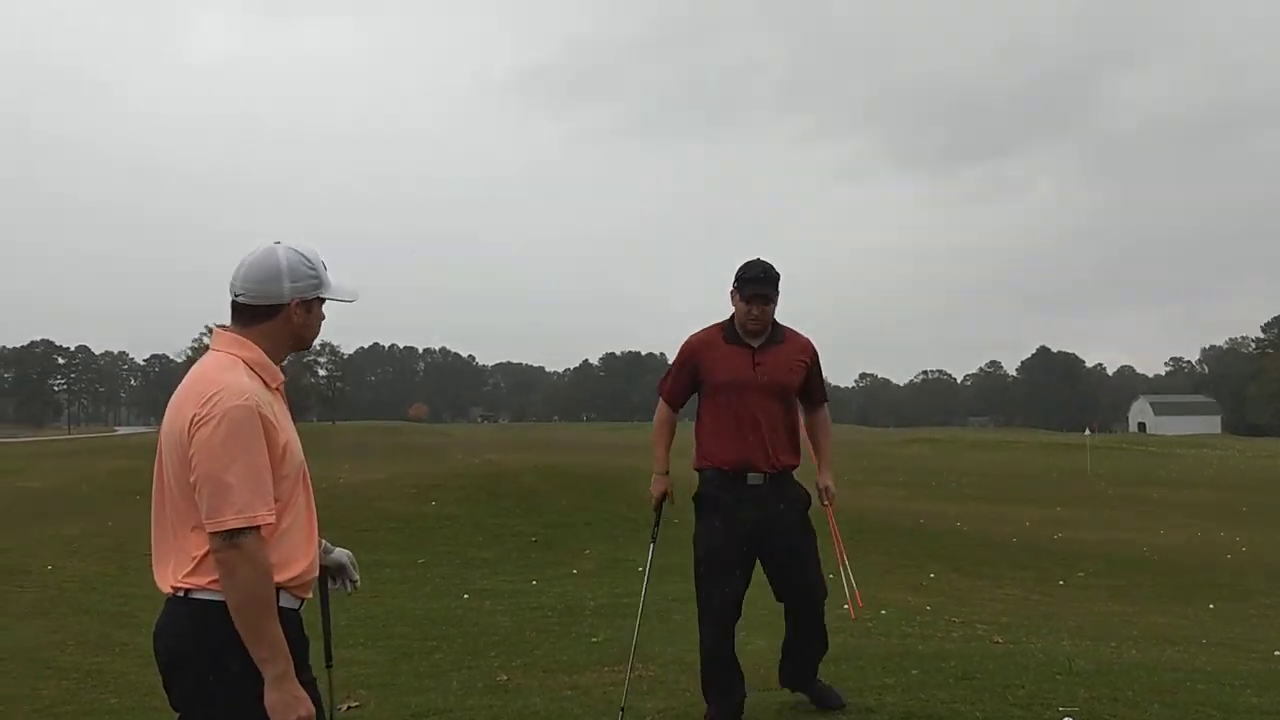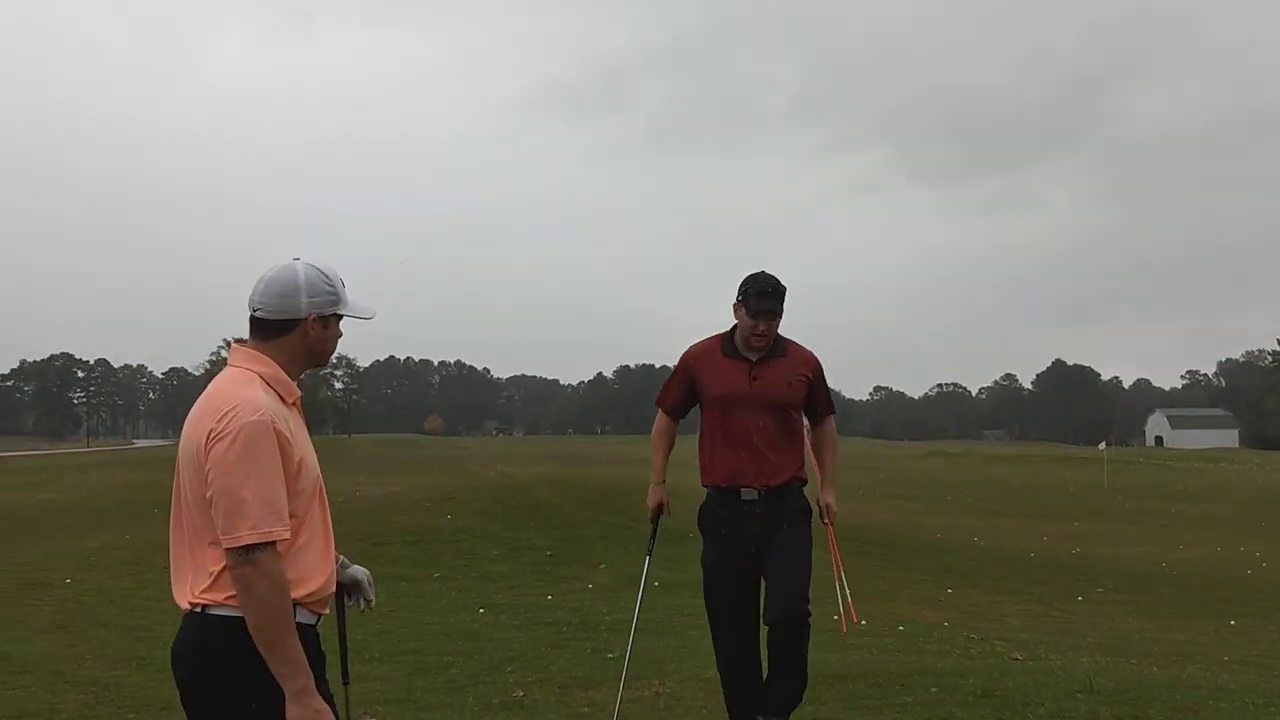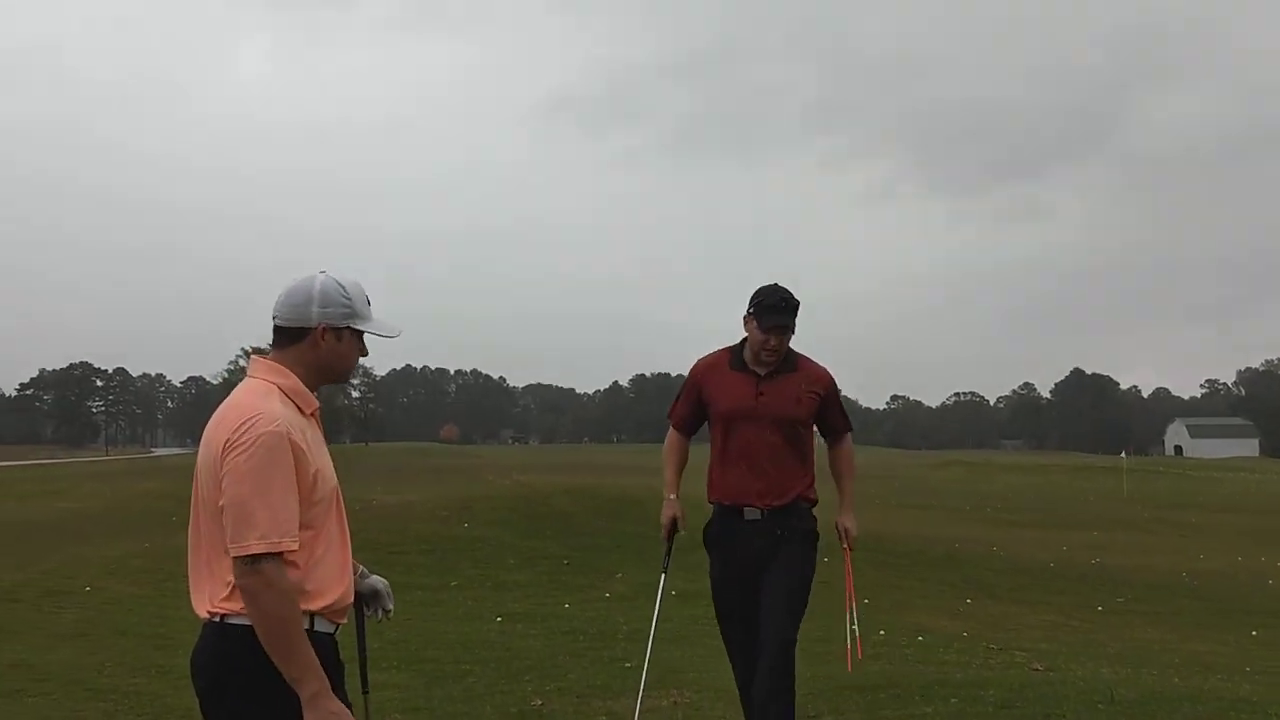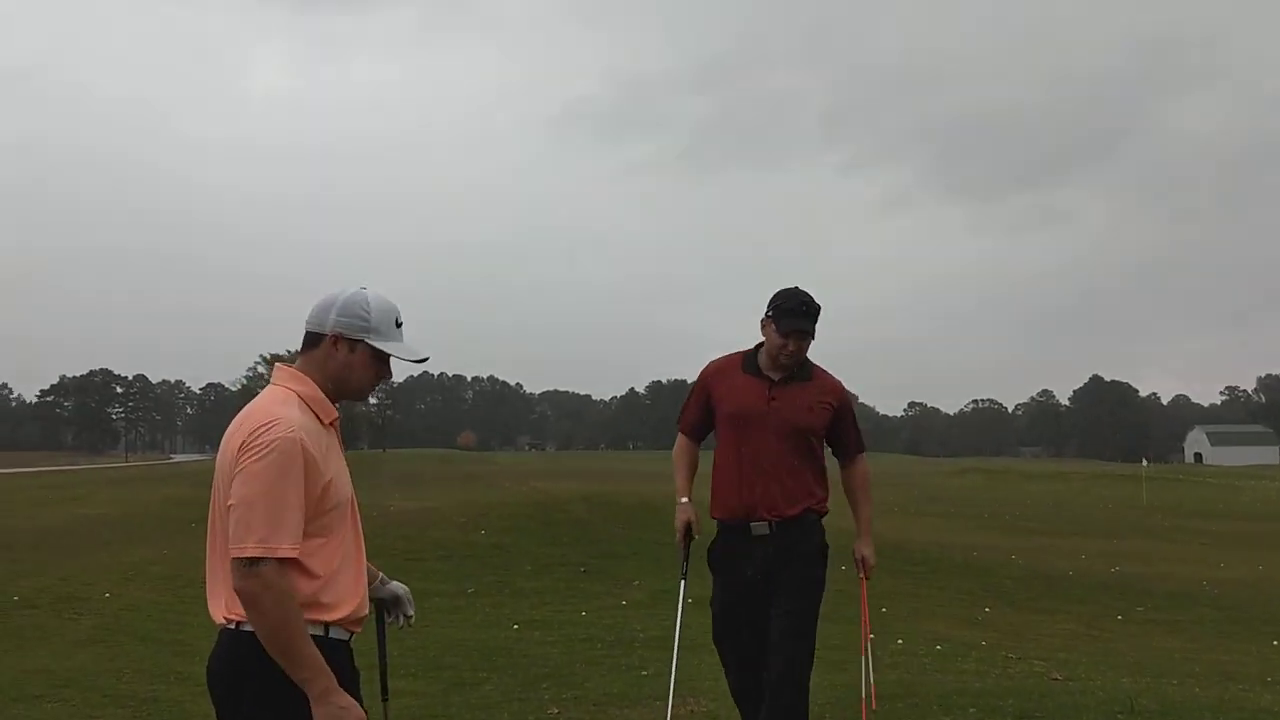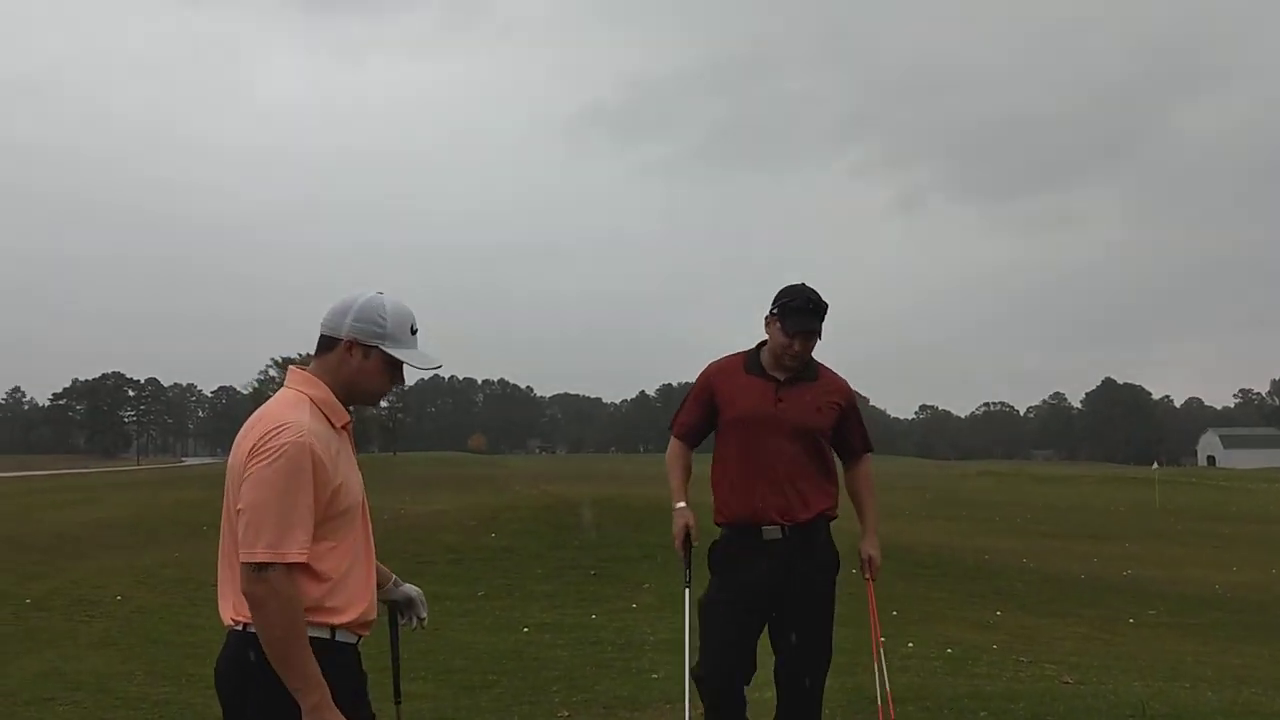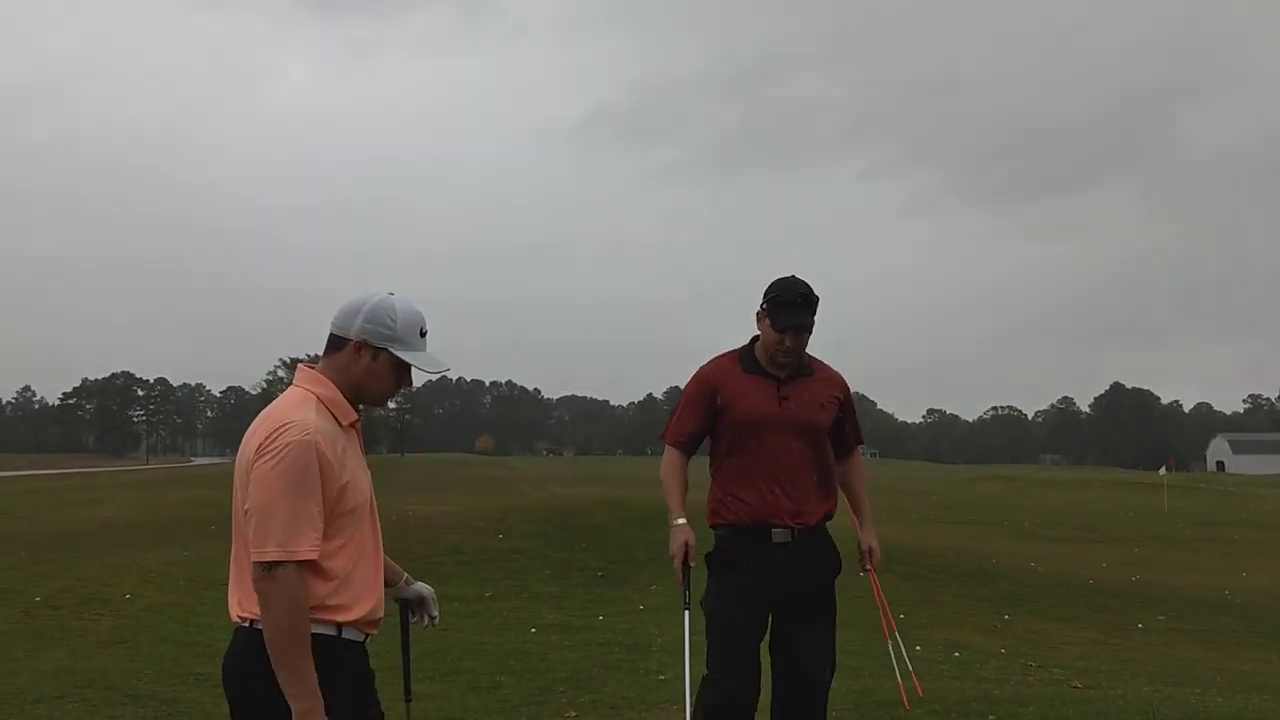
dt=0.2s
person 1, frame 1
left shoulder: (244, 383)
right shoulder: (234, 398)
right elbow: (235, 546)
left wrist: (317, 549)
right wrist: (279, 677)
left hip: (251, 624)
right hip: (229, 634)
person 1, frame 2
left shoulder: (263, 399)
right shoulder: (250, 413)
right elbow: (250, 562)
left wrist: (336, 565)
left hip: (271, 638)
right hip: (246, 649)
person 1, frame 3
left shoulder: (285, 410)
right shoulder: (265, 423)
right elbow: (257, 572)
left wrist: (353, 574)
left hip: (289, 648)
right hip: (265, 660)
person 1, frame 4
left shoulder: (309, 419)
right shoulder: (282, 429)
right elbow: (255, 576)
left wrist: (374, 580)
left hip: (306, 653)
right hip: (278, 668)
person 1, frame 5
left shoulder: (324, 424)
right shoulder: (292, 433)
right elbow: (265, 579)
left wrist: (387, 583)
left hip: (318, 657)
right hip: (284, 668)
person 1, frame 6
left shoulder: (335, 423)
right shoulder: (299, 432)
right elbow: (276, 577)
left wrist: (398, 581)
left hip: (331, 655)
right hip: (293, 666)
person 2, frame 1
left shoulder: (801, 349)
right shoulder: (701, 347)
left elbow: (815, 409)
right elbow: (667, 407)
left wrist: (824, 470)
right wrist: (660, 472)
left hip: (780, 491)
right hip: (721, 493)
left knee: (807, 592)
right knee: (718, 608)
left ankle: (804, 675)
person 2, frame 2
left shoulder: (804, 363)
right shoulder: (699, 359)
left elbow: (822, 422)
right elbow: (667, 417)
left wrist: (827, 486)
right wrist: (657, 481)
left hip: (784, 507)
right hip: (724, 509)
left knee: (788, 614)
right knee: (731, 626)
person 2, frame 3
left shoulder: (816, 380)
right shoulder: (707, 372)
left elbow: (840, 439)
right elbow: (678, 433)
left wrist: (846, 508)
right wrist: (671, 496)
left hip: (790, 528)
right hip: (729, 527)
left knee: (777, 644)
right knee: (744, 645)
person 2, frame 4
left shoulder: (830, 392)
right shoulder: (718, 376)
left elbow: (852, 461)
right elbow: (687, 438)
left wrist: (864, 535)
right wrist: (683, 500)
left hip: (800, 545)
right hip: (735, 542)
left knee: (789, 667)
right knee: (739, 661)
person 2, frame 5
left shoulder: (835, 391)
right shoulder: (720, 377)
left elbow: (857, 461)
right elbow: (680, 442)
left wrist: (870, 534)
right wrist: (680, 504)
left hip: (809, 550)
right hip: (740, 547)
left knee: (802, 677)
right knee: (719, 672)
person 2, frame 6
left shoulder: (831, 384)
right shoulder: (716, 377)
left elbow: (848, 456)
right elbow: (675, 450)
left wrist: (866, 525)
right wrist: (679, 521)
left hip: (811, 551)
right hip: (742, 550)
left knee: (807, 681)
right knee: (728, 682)
